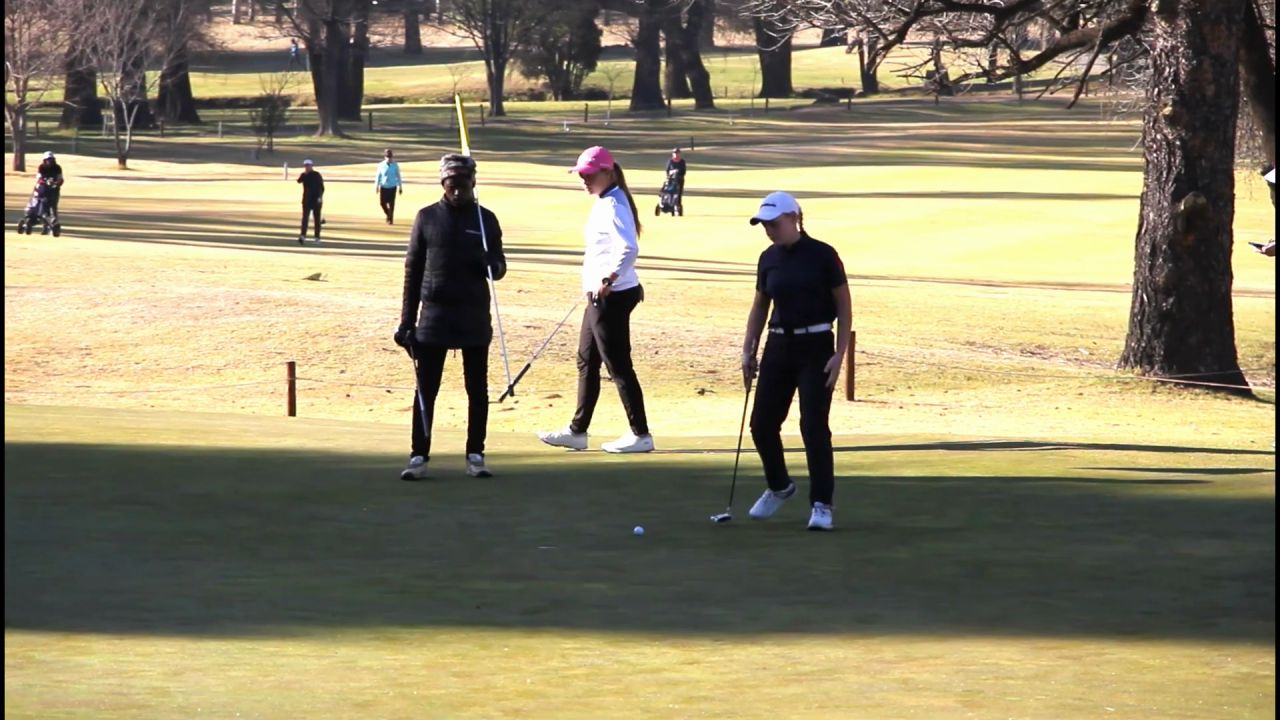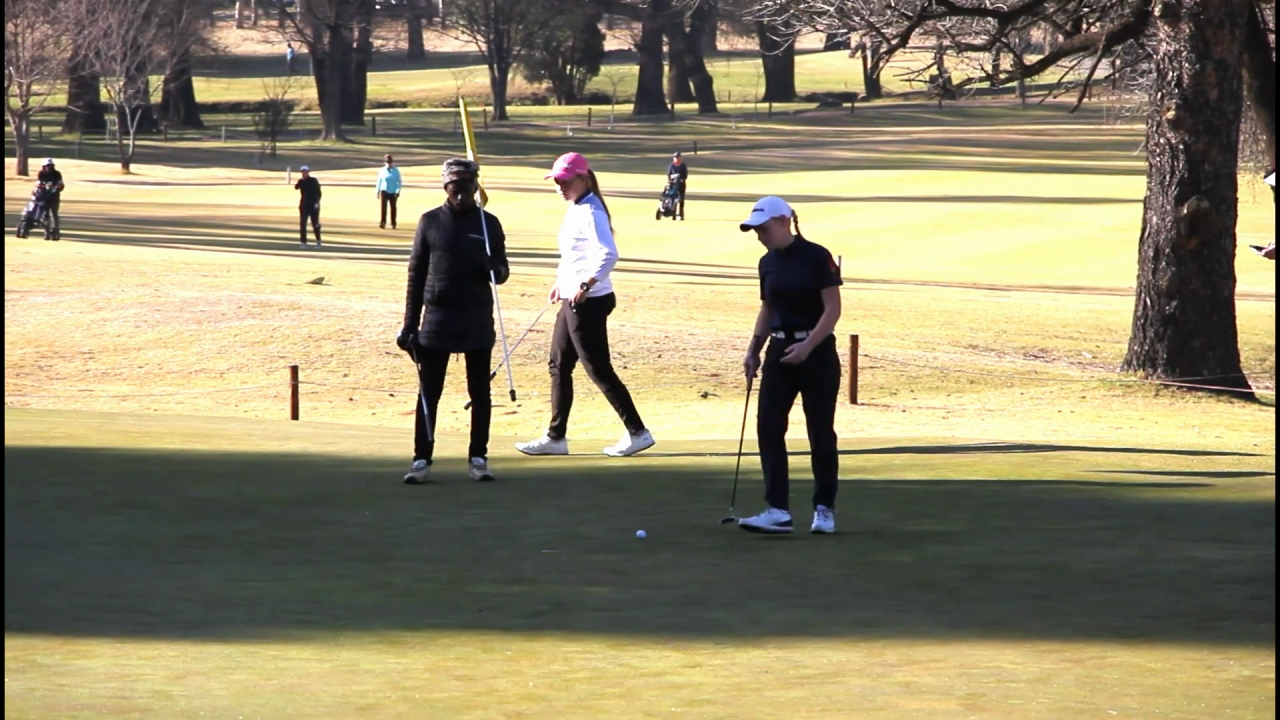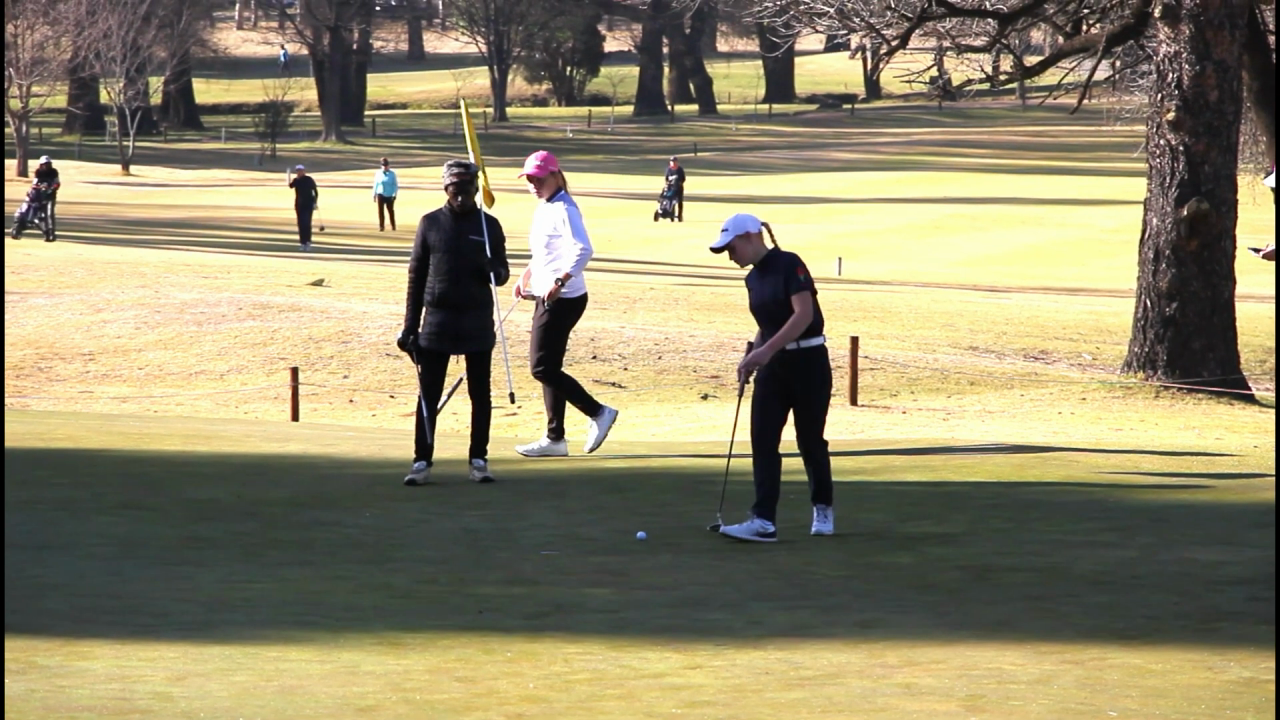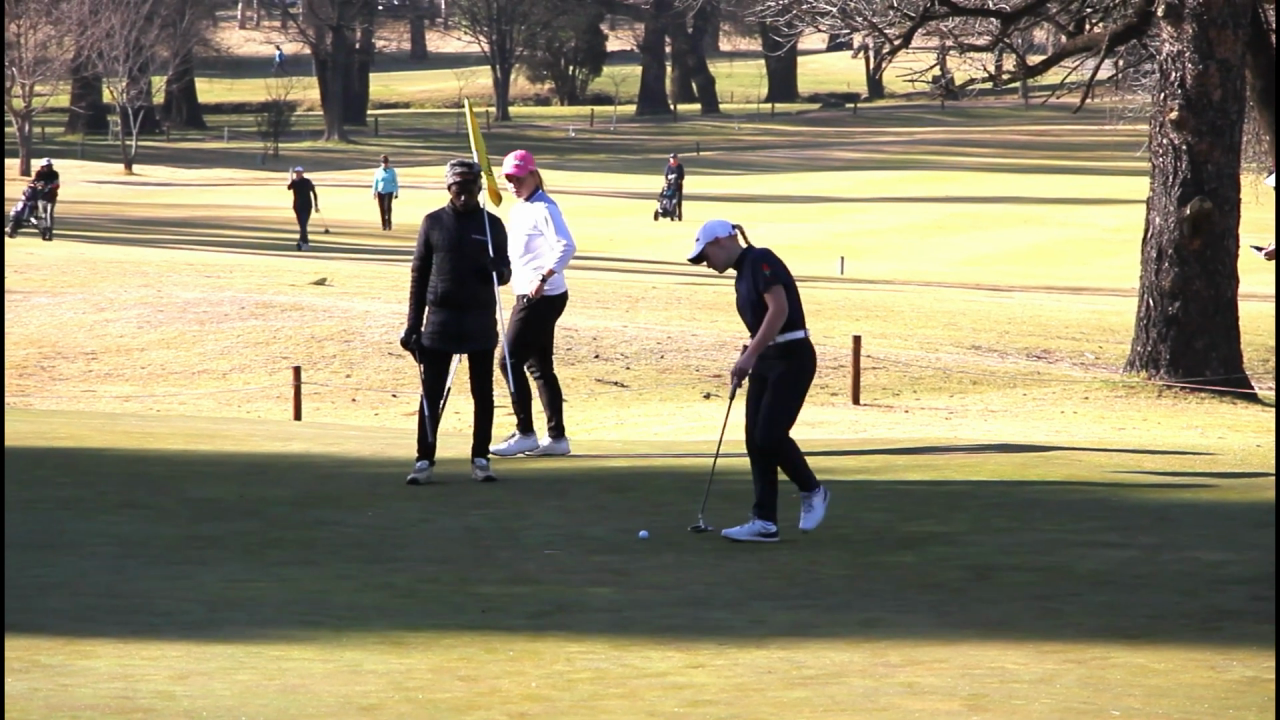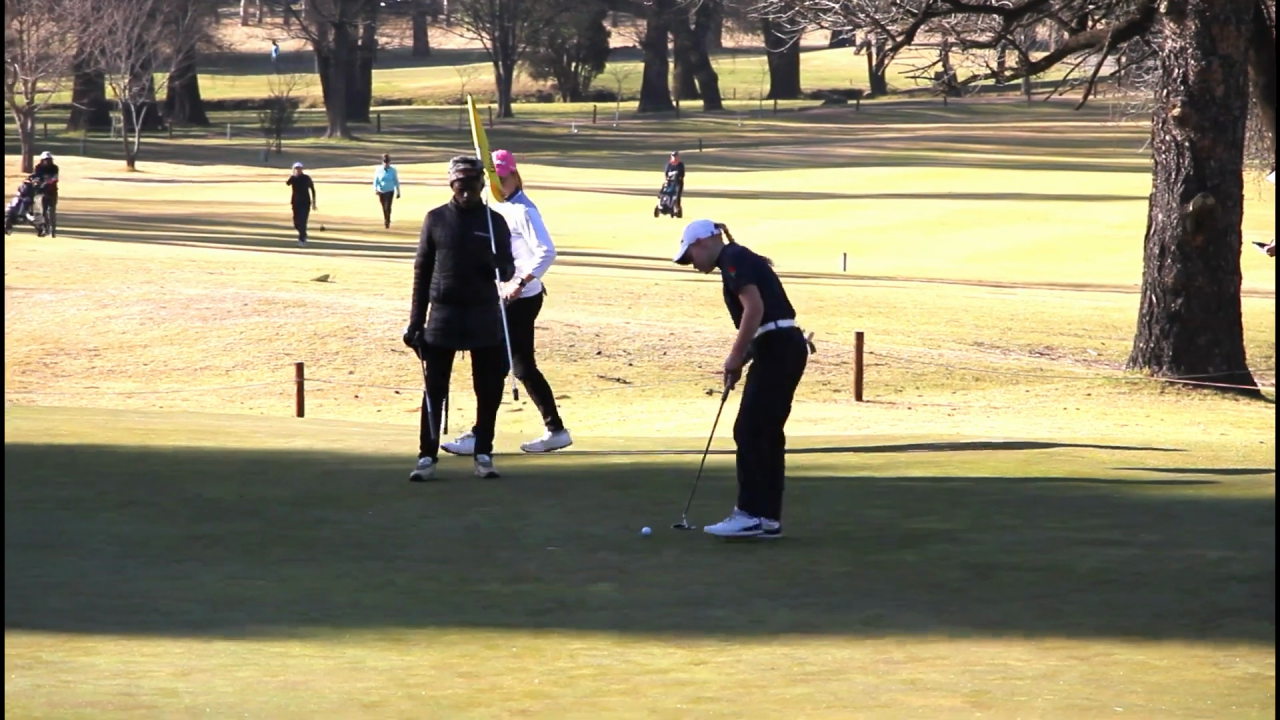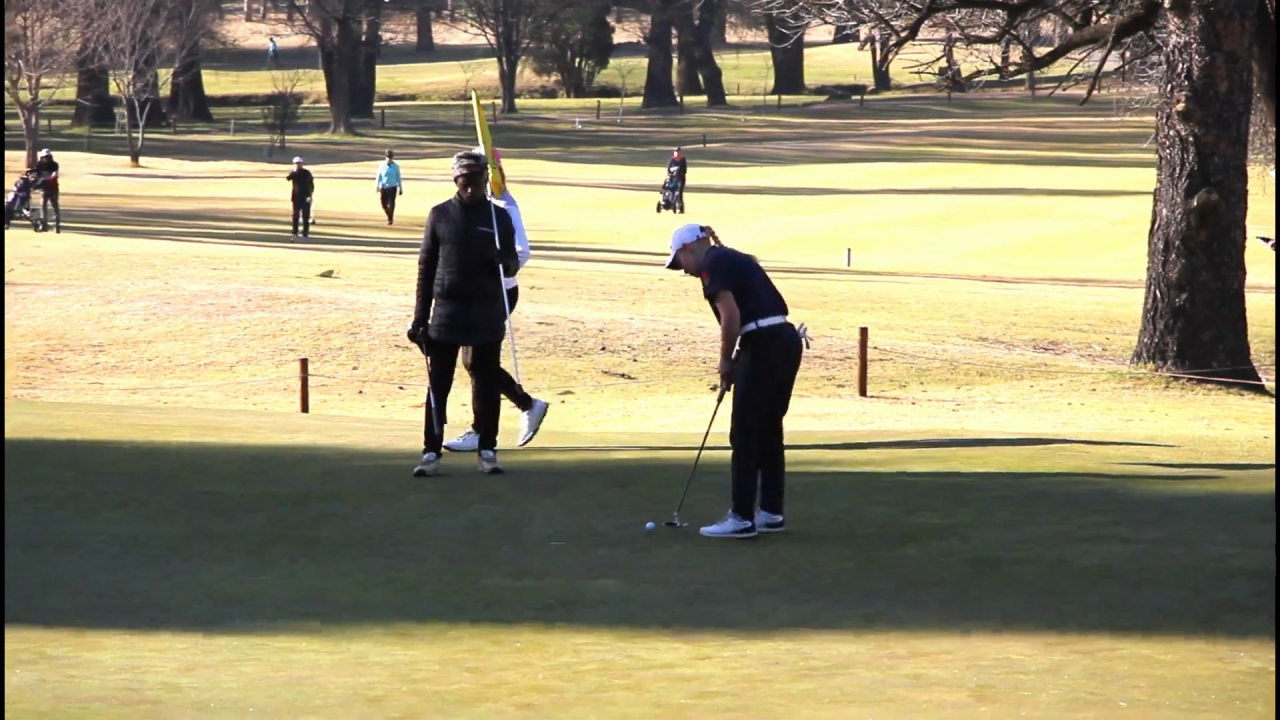
dt=0.2s
person 1, frame 1
left shoulder: (823, 254)
right shoulder: (768, 258)
left elbow: (844, 305)
right elbow: (760, 305)
left wrist: (839, 355)
right wrist: (748, 349)
left hip: (816, 349)
right hip: (778, 347)
left knee: (813, 426)
right knee: (762, 424)
left ankle: (821, 504)
right ankle: (778, 486)
person 1, frame 2
left shoulder: (817, 256)
right shoulder: (767, 263)
left elbow: (833, 309)
left wrist: (807, 345)
right wrist: (753, 348)
left hip: (817, 353)
right hip: (781, 353)
left knee: (820, 432)
right knee: (769, 428)
left ankle: (824, 507)
right ankle: (777, 510)
person 1, frame 3
left shoulder: (790, 264)
right shoulder: (754, 277)
left elbow: (805, 314)
left wrist: (766, 350)
right wrist: (754, 355)
left hip: (808, 361)
right hip: (775, 364)
left knee: (810, 440)
right knee: (762, 438)
left ankle: (823, 504)
right ankle: (763, 520)
person 1, frame 4
left shoulder: (760, 260)
right shoulder: (744, 274)
left elbow: (779, 309)
left wrist: (749, 356)
right wrist: (747, 359)
left hip: (791, 357)
right hip: (774, 358)
left knee: (768, 435)
right knee: (755, 437)
left ankle: (812, 490)
right ankle: (765, 519)
person 1, frame 5
left shoulder: (732, 259)
right shoulder: (744, 259)
left elbow: (754, 309)
left wrist: (736, 356)
right wrist: (741, 357)
left hip: (777, 349)
right hip: (788, 347)
left knee: (749, 432)
right knee: (769, 432)
left ankle: (748, 514)
right ankle: (769, 518)
person 1, frame 6
left shoulder: (712, 264)
right shoulder: (736, 259)
left elbow: (731, 316)
left wrist: (726, 361)
right wrist: (736, 360)
left hip: (765, 347)
right hip: (787, 342)
left knee: (745, 433)
right knee: (768, 430)
left ankle: (742, 517)
right ankle: (771, 512)
person 2, frame 1
left shoulder: (486, 219)
right shoulder: (426, 217)
left elbow: (499, 267)
right elbow: (412, 271)
left wrist: (489, 265)
right wrist: (407, 320)
left hip: (474, 315)
right hip: (434, 315)
left knee: (477, 389)
right knee: (425, 389)
left ankle: (475, 454)
right ankle: (419, 456)
person 2, frame 2
left shoulder: (489, 223)
right shoulder: (430, 222)
left elbow: (502, 271)
right elbow: (415, 275)
left wrist: (492, 269)
right wrist: (410, 324)
left hip: (477, 319)
right hip: (436, 319)
left knee: (480, 392)
right knee: (429, 392)
left ankle: (478, 458)
right ankle: (422, 459)
person 2, frame 3
left shoulder: (489, 224)
right shoulder: (430, 223)
left elbow: (502, 273)
right elbow: (416, 276)
left wrist: (493, 271)
right wrist: (410, 325)
left hip: (478, 321)
right hip: (437, 320)
left knee: (480, 394)
right knee: (429, 394)
left ankle: (478, 459)
right ankle: (422, 461)
person 2, frame 4
left shoulder: (492, 224)
right shoulder: (433, 222)
left elbow: (505, 272)
right elbow: (419, 275)
left wrist: (495, 271)
right wrist: (413, 325)
left hip: (480, 320)
right hip: (440, 319)
left knee: (483, 393)
right knee: (431, 393)
left ankle: (480, 458)
right ankle: (424, 460)
person 2, frame 5
left shoulder: (494, 221)
right shoulder: (435, 219)
left elbow: (508, 269)
right elbow: (421, 272)
left wrist: (498, 268)
right wrist: (415, 322)
left hip: (484, 317)
right hip: (442, 317)
left knee: (487, 389)
right knee: (434, 390)
left ankle: (483, 455)
right ankle: (427, 457)
person 2, frame 6
left shoulder: (499, 216)
right shoulder: (439, 215)
left elbow: (512, 264)
right elbow: (426, 268)
left wrist: (503, 263)
right wrist: (420, 318)
left hip: (487, 313)
right hip: (446, 312)
left knee: (488, 385)
right knee: (438, 386)
left ankle: (487, 451)
right ankle: (431, 452)
person 3, frame 1
left shoulder: (613, 206)
right shoulder: (606, 203)
left elbow: (629, 249)
left wrist: (607, 281)
right wrist: (595, 280)
left hip: (612, 296)
right hip: (603, 296)
left knee: (618, 366)
right knee: (586, 361)
left ankle: (640, 435)
right ankle: (577, 430)
person 3, frame 2
left shoulder: (590, 212)
right shoulder: (576, 210)
left elbow: (608, 255)
left wrist: (585, 286)
right wrist: (559, 282)
left hip: (589, 302)
right hip: (575, 302)
left knee: (598, 370)
right knee: (559, 366)
left ankle: (637, 433)
right ankle: (556, 436)
person 3, frame 3
left shoulder: (564, 209)
right shoulder: (542, 209)
left elbow: (583, 249)
left wrist: (559, 280)
right wrist: (524, 278)
left hip: (561, 300)
right hip: (548, 299)
left knee: (541, 366)
right knee: (549, 366)
left ankle: (598, 413)
right ankle: (555, 438)
person 3, frame 4
left shoulder: (544, 208)
right shoulder: (519, 209)
left elbow: (566, 247)
left wrist: (542, 278)
left hip: (540, 299)
right hip: (528, 298)
left knee: (511, 362)
right knee: (540, 366)
left ankle: (525, 433)
right ankle: (556, 437)
person 3, frame 5
left shoulder: (522, 211)
right shoulder: (498, 208)
left elbow: (546, 252)
left wrist: (520, 282)
left hip: (518, 301)
right hip: (507, 299)
right knee: (523, 367)
left ankle: (479, 436)
right ankle: (555, 430)
person 3, frame 6
left shoulder: (503, 206)
left elbow: (521, 252)
left knee: (477, 362)
right knee: (475, 360)
left ankle: (481, 431)
right ankle: (529, 405)
